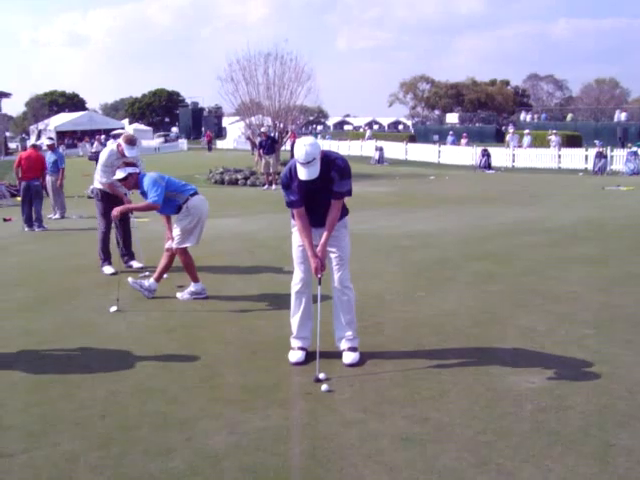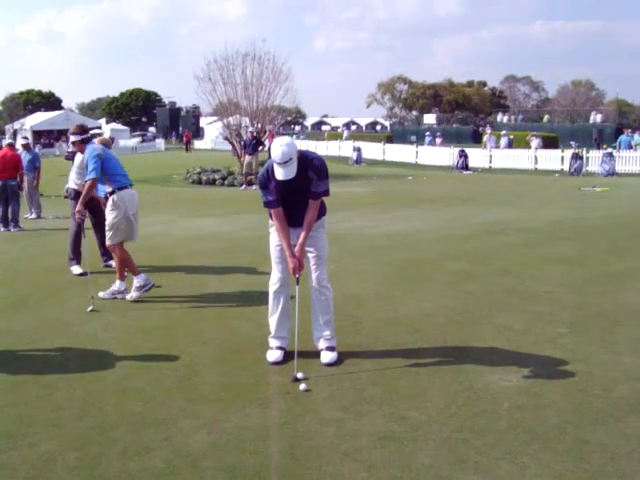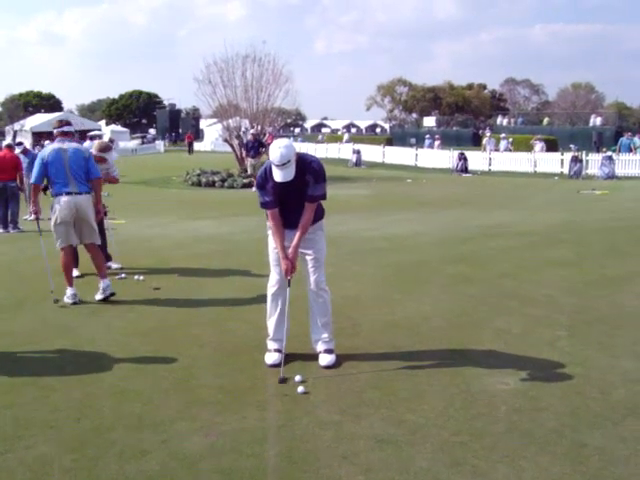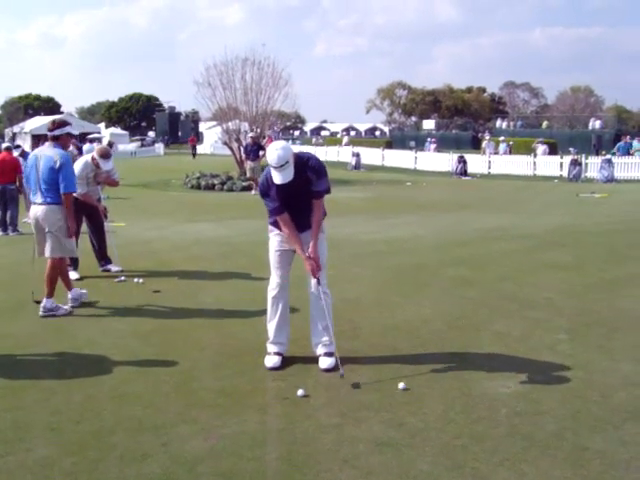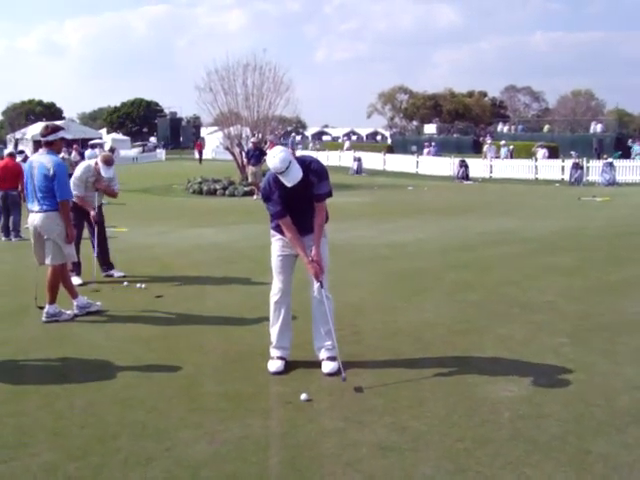
dt=1s
person 1, frame 1
left shoulder: (339, 165)
right shoulder: (289, 175)
left elbow: (336, 207)
right elbow: (300, 216)
left wrist: (323, 244)
right wrist: (311, 254)
left hip: (335, 225)
right hip: (304, 227)
left knee: (342, 282)
right knee: (301, 282)
left ankle: (348, 341)
right ankle: (299, 342)
person 1, frame 2
left shoulder: (316, 165)
right shoulder: (266, 175)
left elbow: (313, 207)
right elbow: (277, 216)
left wrist: (301, 245)
right wrist: (289, 253)
left hip: (312, 226)
right hip: (281, 227)
left knee: (319, 282)
right knee: (278, 282)
left ankle: (326, 341)
right ankle: (277, 341)
person 1, frame 3
left shoulder: (314, 168)
right shoulder: (264, 176)
left elbow: (309, 211)
right elbow: (273, 218)
left wrist: (295, 248)
right wrist: (282, 255)
left hip: (311, 229)
right hip: (279, 230)
left knee: (317, 284)
right knee: (277, 284)
left ankle: (324, 343)
right ankle: (275, 343)
person 1, frame 4
left shoulder: (313, 166)
right shoulder: (266, 182)
left elbow: (318, 207)
right elbow: (285, 223)
left wrist: (313, 245)
right wrist: (303, 257)
left hip: (313, 230)
right hip: (281, 233)
left knee: (319, 286)
right knee: (277, 286)
left ankle: (325, 346)
right ankle: (275, 347)
person 1, frame 5
left shoulder: (315, 168)
right shoulder: (269, 186)
left elbow: (320, 209)
right elbow: (287, 227)
left wrist: (316, 248)
right wrist: (306, 260)
left hip: (314, 234)
right hip: (283, 237)
left knee: (321, 291)
right knee: (280, 291)
left ankle: (327, 351)
right ankle: (279, 351)
person 2, frame 1
left shoulder: (150, 180)
right shoulder: (144, 187)
left elbow: (155, 205)
right elbow: (163, 206)
left wrist: (125, 208)
right wrist: (169, 230)
left hip: (193, 206)
right hip: (190, 207)
left knee: (179, 248)
right knee: (170, 248)
left ankle: (197, 288)
right ankle: (151, 285)
person 2, frame 2
left shoulder: (92, 152)
right shoulder: (98, 150)
left elbow: (92, 181)
left wrist: (80, 204)
left hip: (119, 198)
right hip: (125, 195)
left knee: (113, 244)
right knee: (116, 244)
left ankle: (140, 280)
right ankle: (120, 286)
person 2, frame 3
left shoulder: (46, 152)
right shoulder: (82, 150)
left elbow: (36, 182)
right elbow: (96, 179)
left wrist: (34, 203)
right wrist: (98, 203)
left hip: (62, 202)
right hip: (84, 200)
left knee: (66, 248)
right knee: (91, 244)
left ankle: (70, 291)
right ankle: (105, 283)
person 2, frame 4
left shoulder: (33, 155)
right shoulder: (62, 157)
left elbow: (28, 185)
right elbow: (66, 193)
right wrist: (71, 219)
left hip: (36, 209)
right hip: (54, 210)
left knee: (58, 255)
right knee: (55, 257)
left ankle: (73, 293)
right ankle: (48, 304)
person 2, frame 5
left shoulder: (30, 162)
right shoulder: (56, 163)
left elbow: (28, 193)
right elbow: (63, 200)
right wrist: (69, 226)
left hip: (34, 217)
right hip: (52, 217)
left knee: (60, 262)
right knee: (56, 264)
left ankle: (79, 302)
right ankle: (51, 309)
person 3, frame 1
left shoulder: (133, 154)
right shoulder: (107, 154)
right elbow: (106, 182)
right wrist: (123, 197)
left hip: (120, 192)
right hip: (104, 192)
left knee: (124, 226)
right knee: (105, 228)
left ankle: (128, 258)
right ankle: (105, 263)
person 3, frame 2
right shoulder: (82, 158)
right elbow: (81, 185)
right wrist: (98, 198)
left hip: (96, 193)
right hip: (78, 191)
left knee: (101, 225)
right knee: (77, 226)
left ankle: (107, 258)
right ankle: (74, 262)
person 3, frame 3
left shoulder: (107, 161)
left elbow: (115, 179)
left wrist: (104, 177)
left knee: (99, 228)
left ankle: (105, 260)
right ankle: (72, 266)
person 3, frame 4
left shoulder: (106, 164)
right shoulder: (81, 166)
left elbow: (115, 182)
right elbow: (81, 193)
left wrist: (105, 179)
right wrist: (98, 205)
left hip: (94, 198)
right hip: (76, 199)
left knee: (99, 230)
right knee: (73, 233)
left ankle: (105, 262)
right ankle: (72, 268)
person 3, frame 5
left shoulder: (109, 172)
right shoulder: (83, 170)
left elbow: (115, 194)
right elbow: (78, 195)
left wrist: (103, 187)
right wrist: (90, 211)
left hip: (95, 205)
right hip: (77, 205)
left knee: (101, 236)
right knee: (75, 239)
left ankle: (108, 268)
right ankle: (75, 273)
